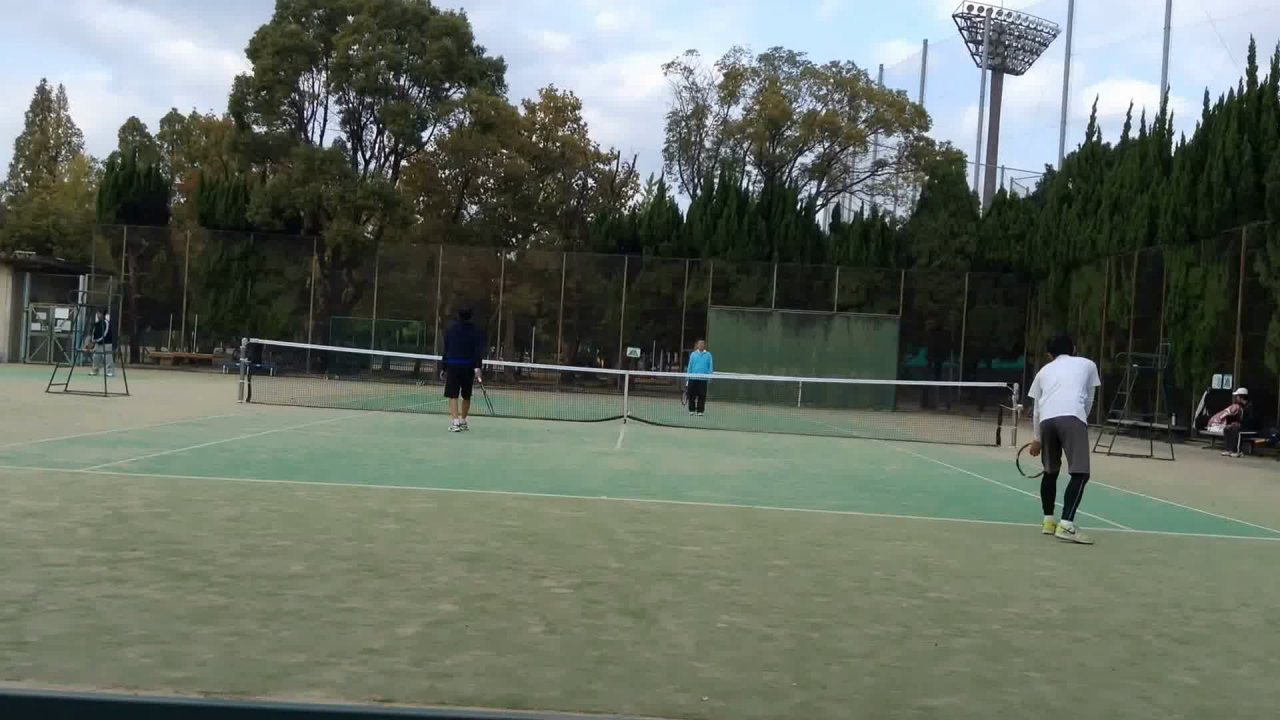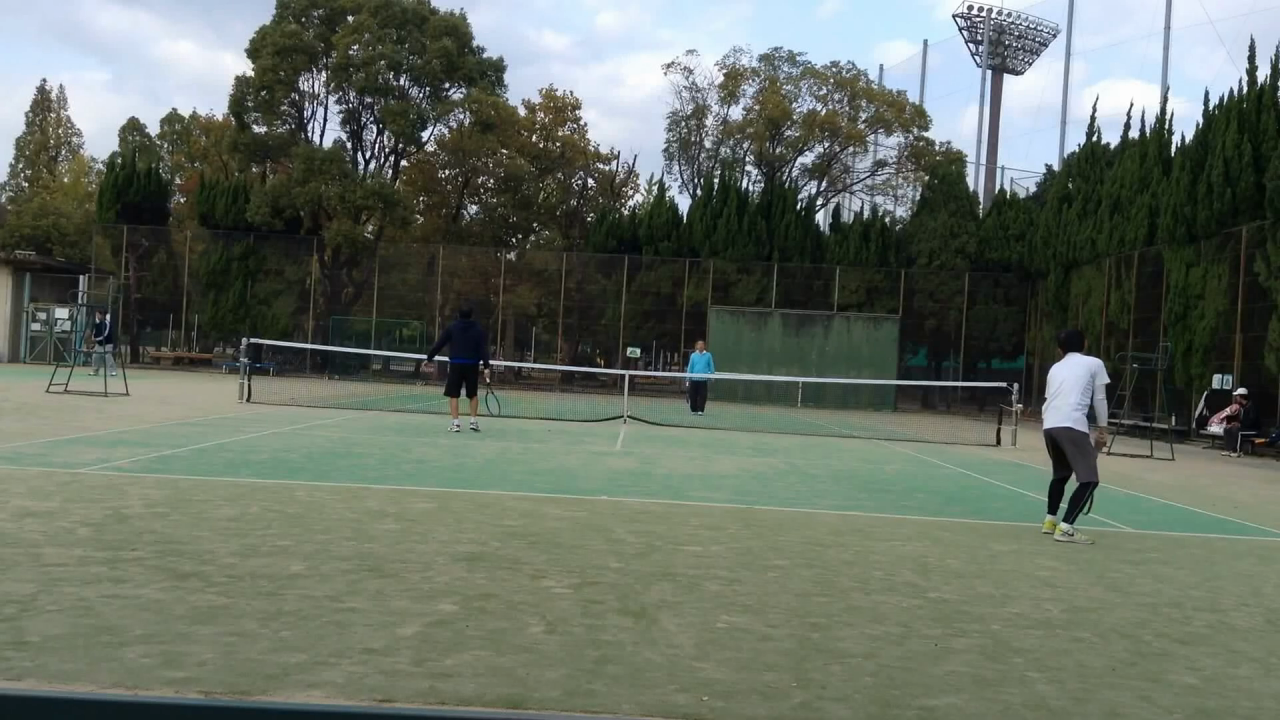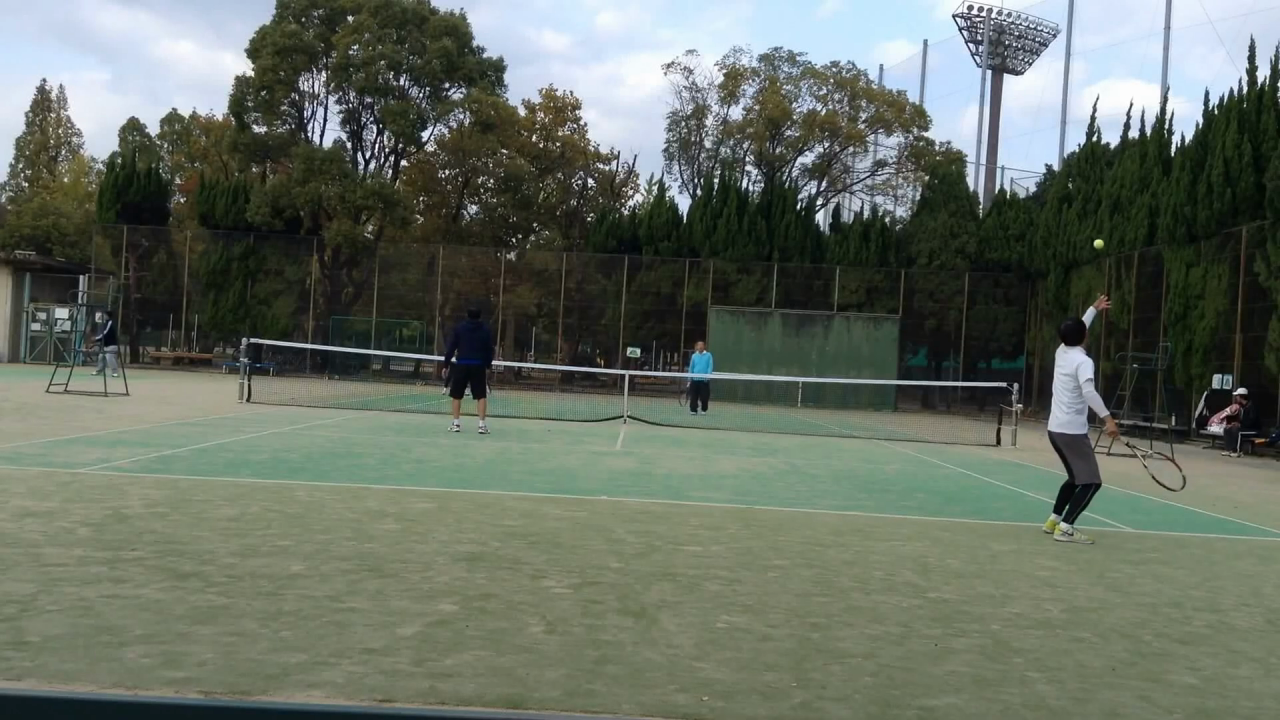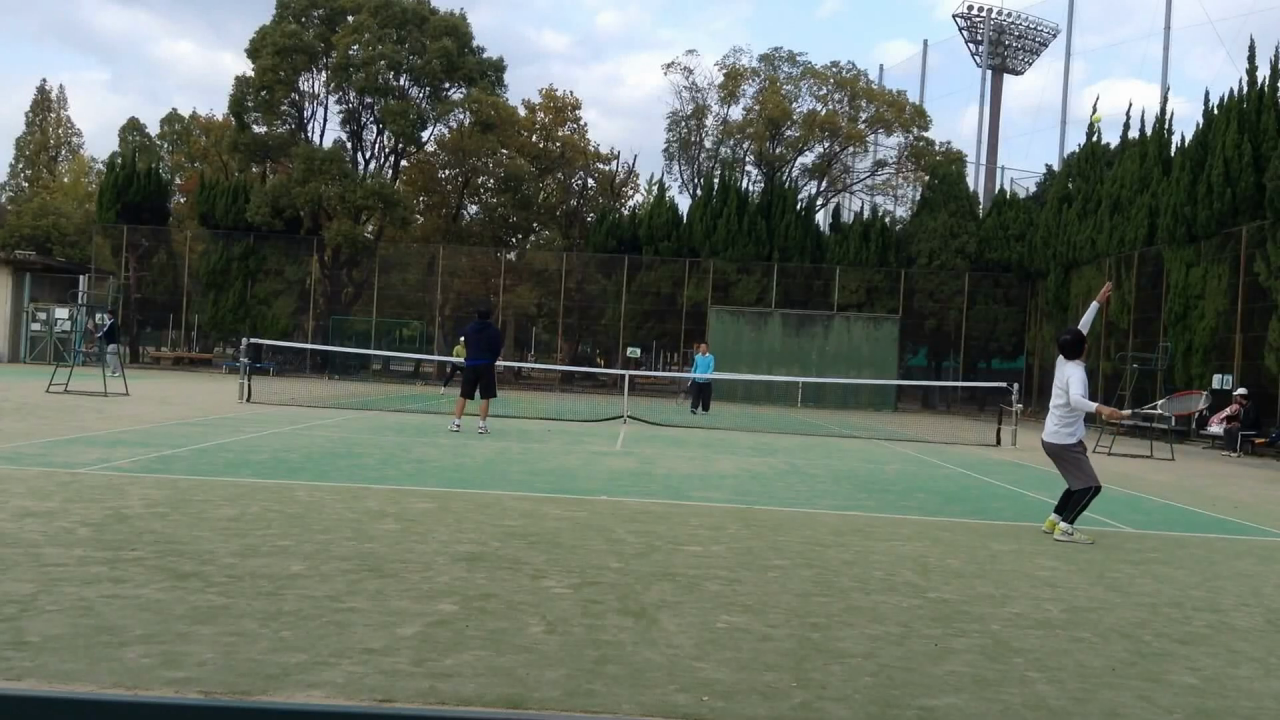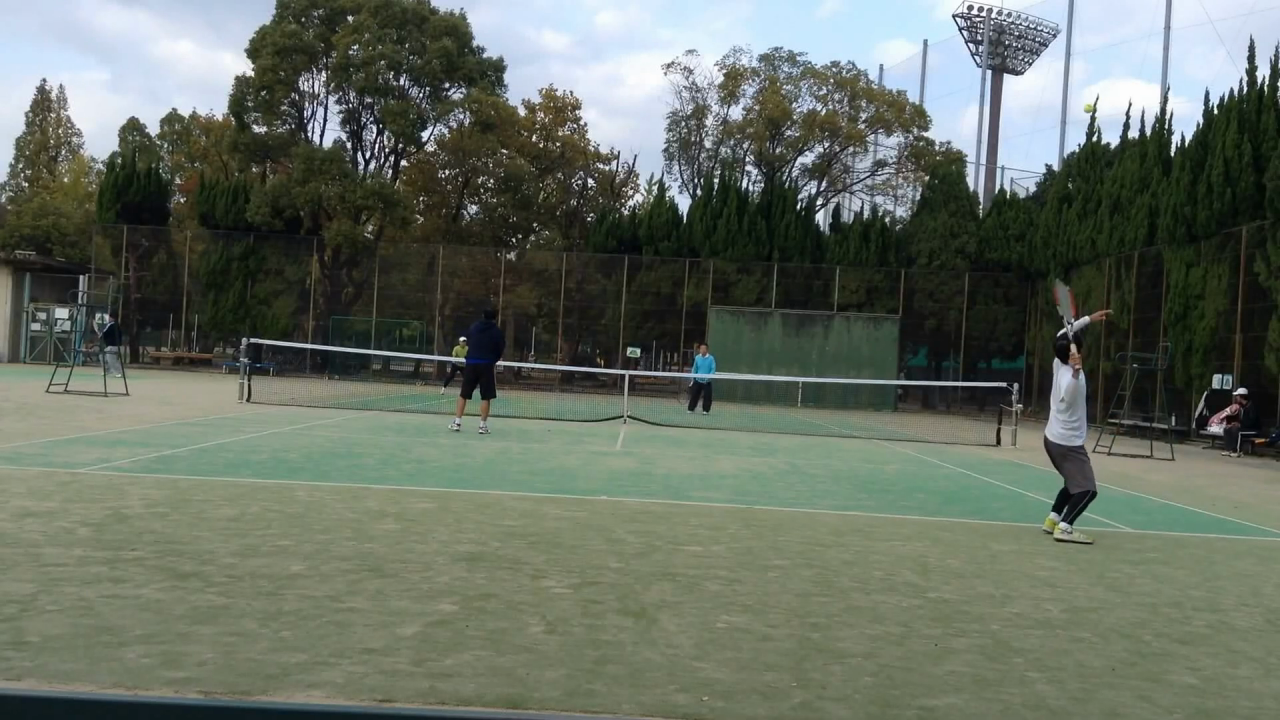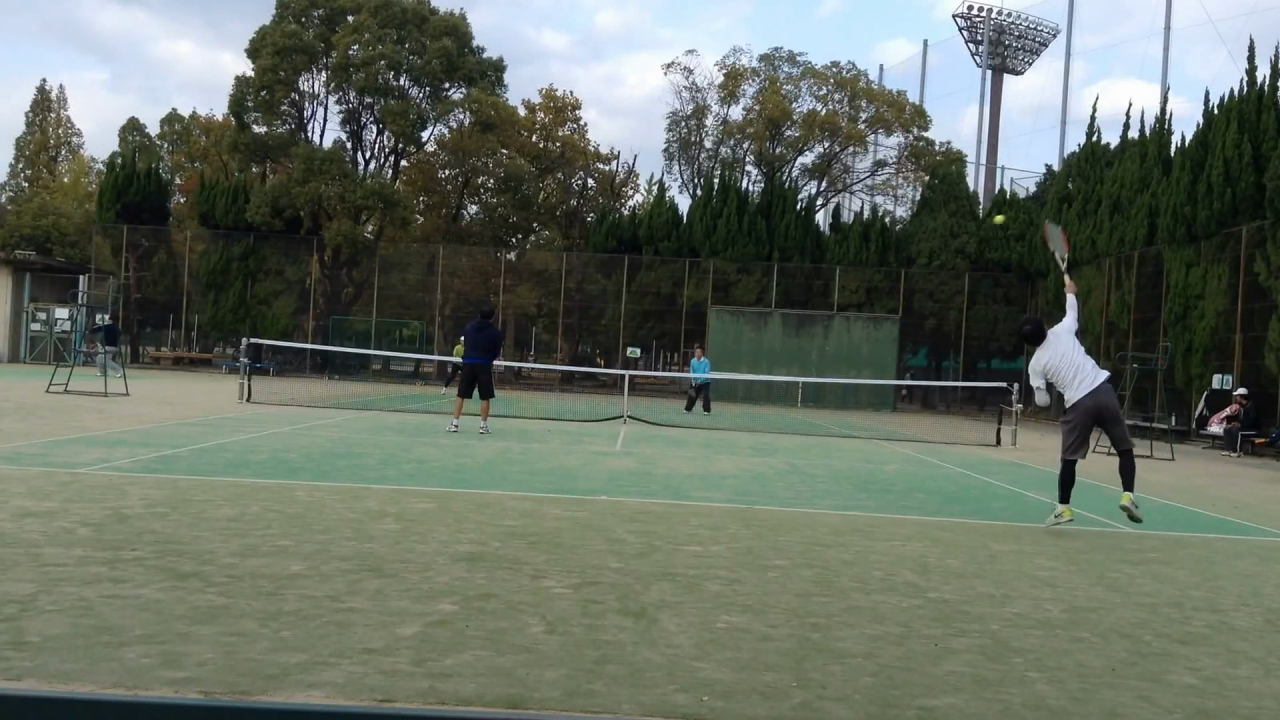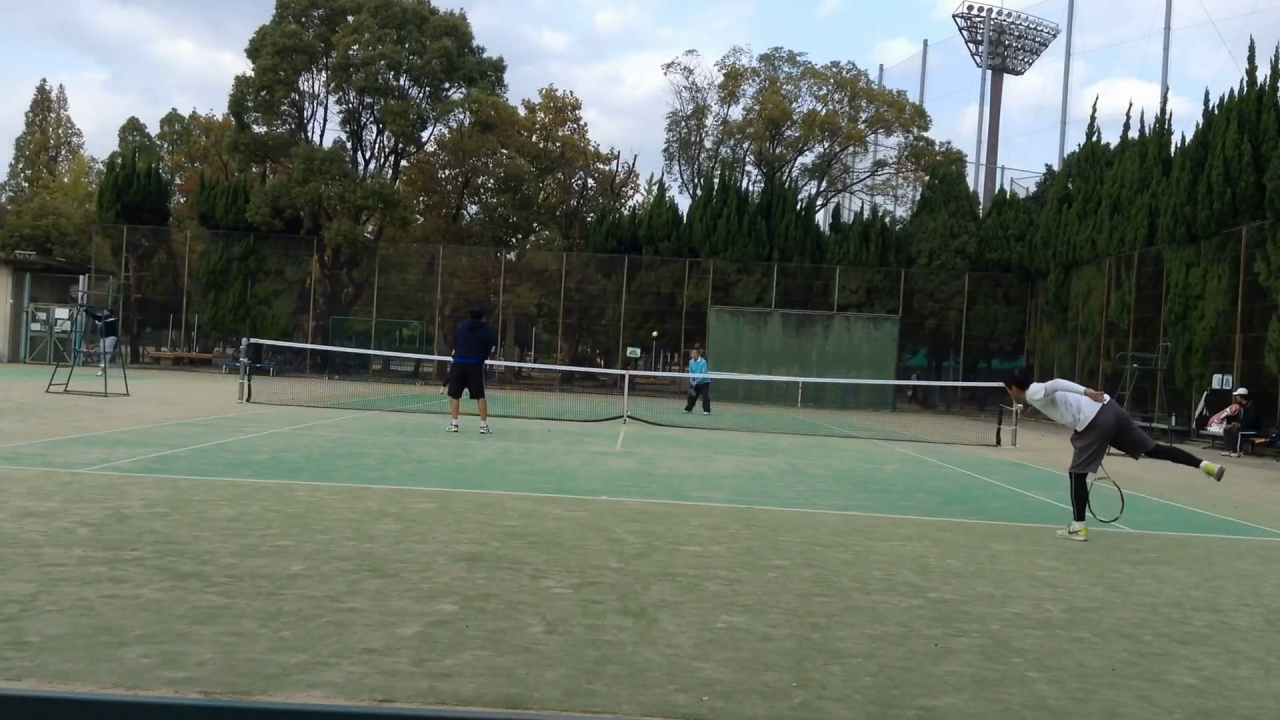
dt=0.3s
person 1, frame 1
left shoulder: (1044, 370)
right shoulder: (1087, 364)
right elbow: (1088, 400)
left wrist: (1037, 438)
left hip: (1048, 419)
right hip: (1072, 418)
left knee: (1050, 472)
right knee: (1080, 474)
left ankle: (1048, 520)
right ankle: (1066, 525)
person 1, frame 2
left shoulder: (1055, 368)
right shoulder: (1094, 363)
right elbow: (1100, 399)
right wrist: (1102, 429)
left hip: (1050, 426)
right hip: (1072, 426)
left knee: (1060, 475)
right knee: (1089, 480)
left ankle: (1050, 521)
right ankle: (1065, 527)
person 1, frame 3
left shoulder: (1061, 353)
right shoulder: (1083, 362)
left elbow: (1074, 331)
right elbow: (1089, 392)
left wrist: (1094, 309)
right wrist: (1108, 418)
left hip: (1055, 429)
right hip: (1072, 431)
left knee: (1076, 478)
right knee: (1091, 482)
left ankle: (1054, 520)
right ankle: (1064, 528)
person 1, frame 4
left shoulder: (1062, 361)
right shoulder: (1076, 373)
left elbow: (1080, 329)
right elbow: (1075, 401)
left wrist: (1097, 302)
right wrist: (1099, 408)
left hip: (1053, 438)
right hip: (1064, 441)
left knee: (1080, 484)
right knee: (1090, 486)
left ankle: (1054, 520)
right ankle: (1065, 528)
person 1, frame 5
left shoulder: (1060, 359)
right shoulder: (1073, 377)
left elbow: (1063, 334)
right elbow: (1066, 396)
left wrist: (1089, 319)
right wrist: (1075, 372)
left hip: (1053, 439)
right hip: (1068, 443)
left knee: (1073, 482)
right knee: (1087, 490)
left ankle: (1053, 519)
right ankle: (1064, 527)
person 1, frame 6
left shoulder: (1036, 364)
right shoulder: (1061, 332)
left elbow: (1042, 401)
right elbow: (1072, 310)
right wrist: (1070, 291)
left hip: (1078, 405)
right hip: (1102, 393)
left knee: (1069, 460)
right knee: (1125, 451)
left ankle: (1063, 509)
right ankle: (1128, 497)
person 1, frame 7
left shoulder: (1034, 393)
right shoulder: (1040, 389)
left elbow: (1057, 384)
left wrist: (1086, 391)
left hip: (1095, 421)
right hip: (1110, 409)
left knee: (1077, 473)
right knee: (1153, 449)
left ankle: (1078, 527)
right ankle: (1205, 465)
